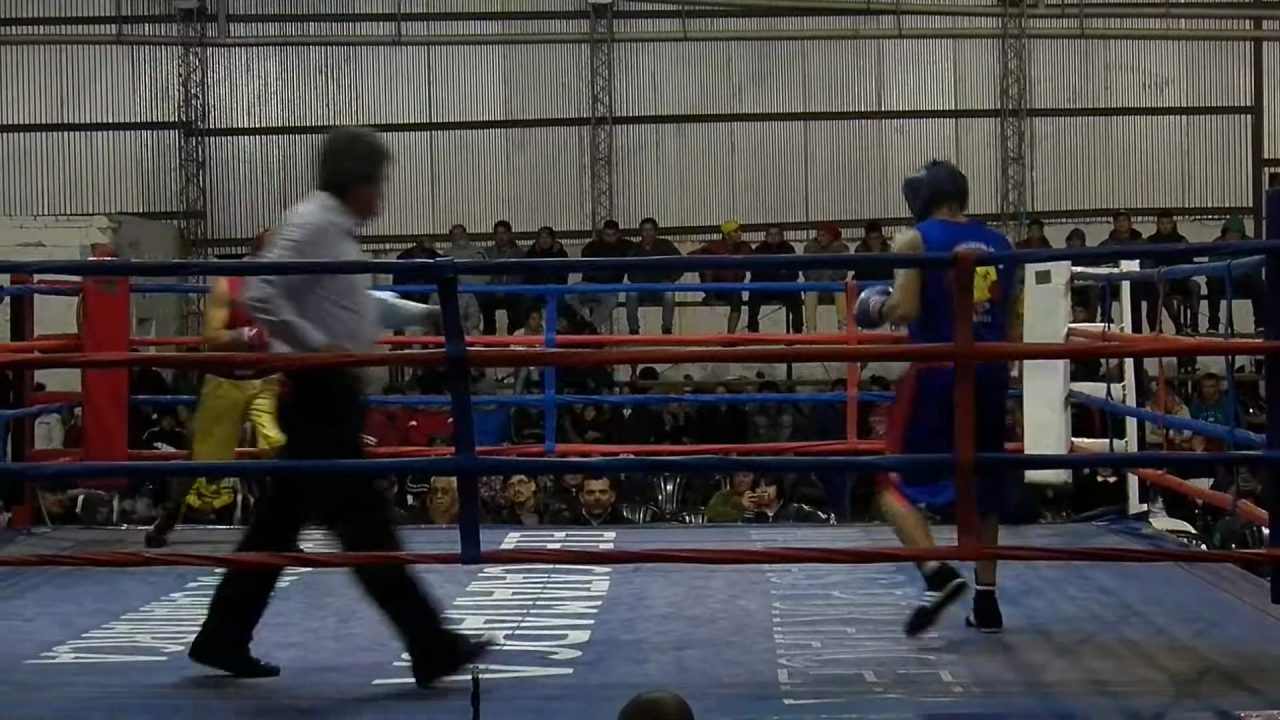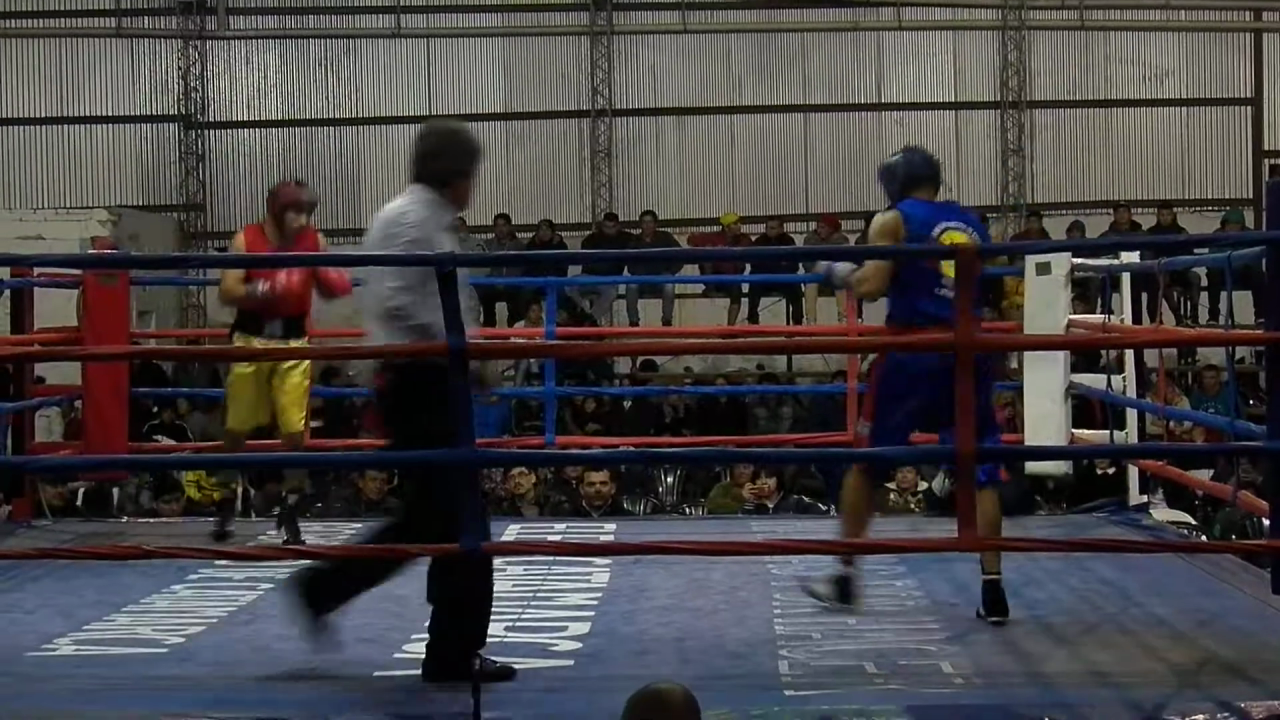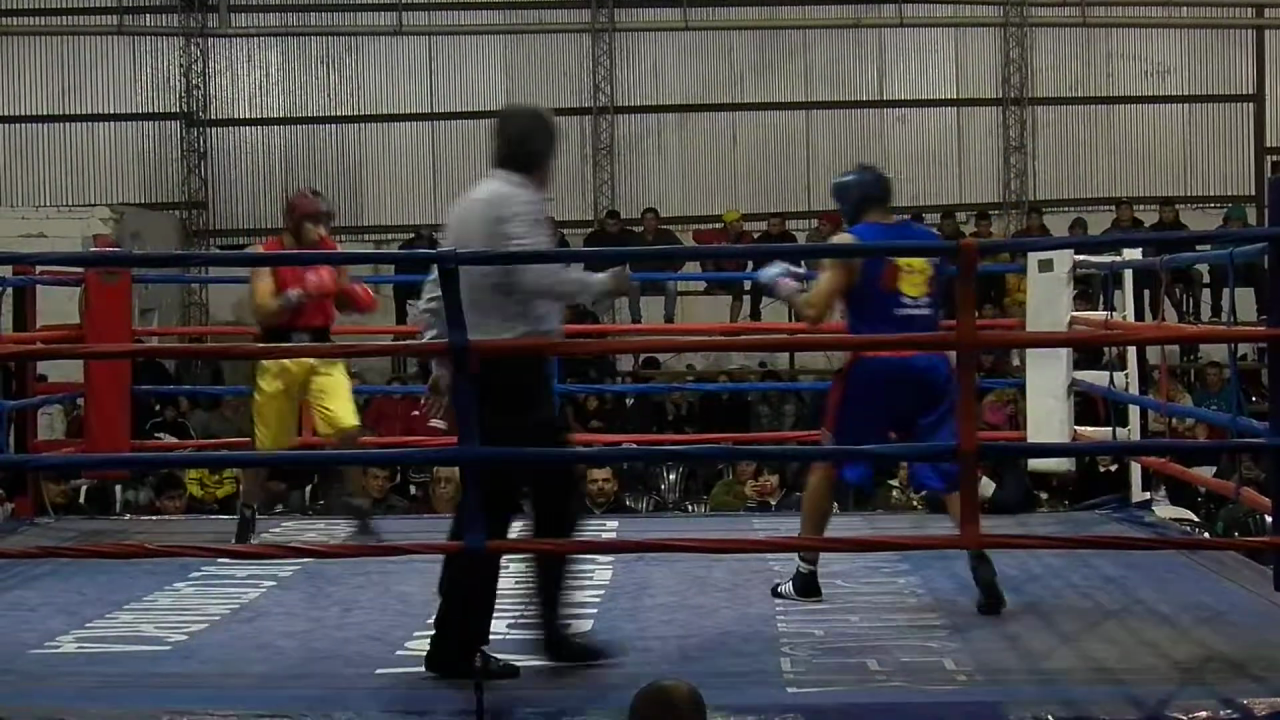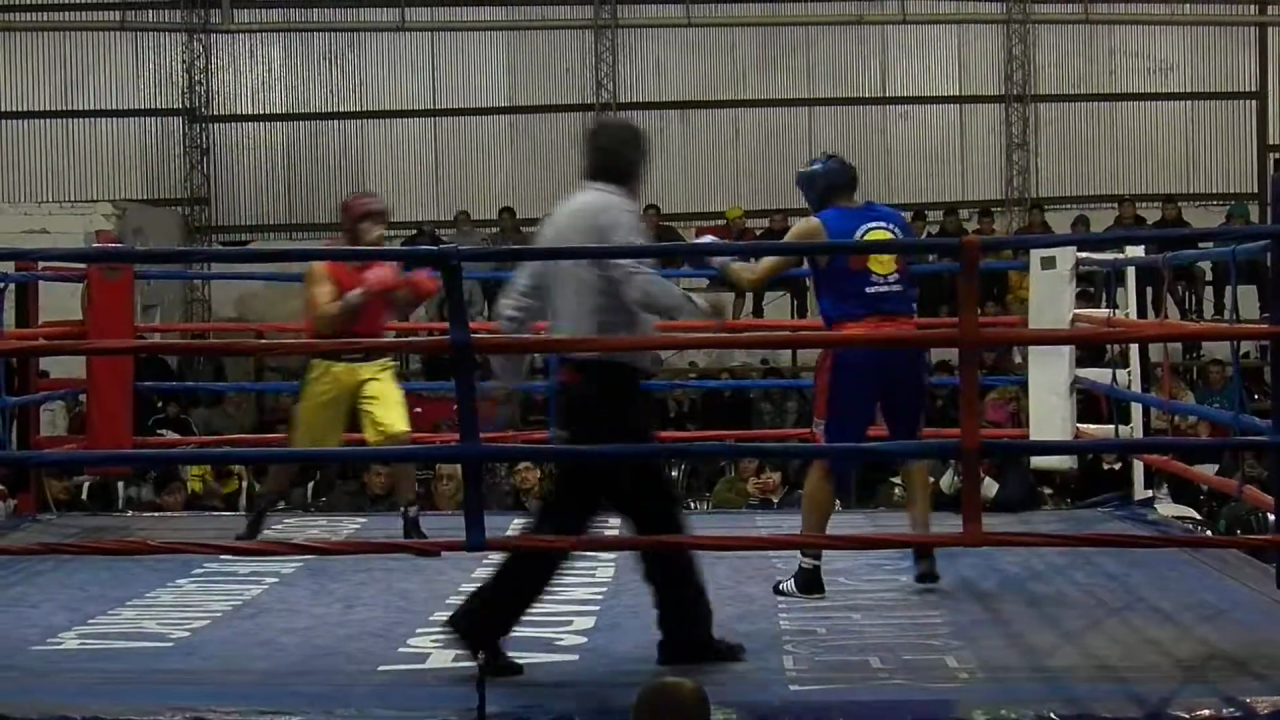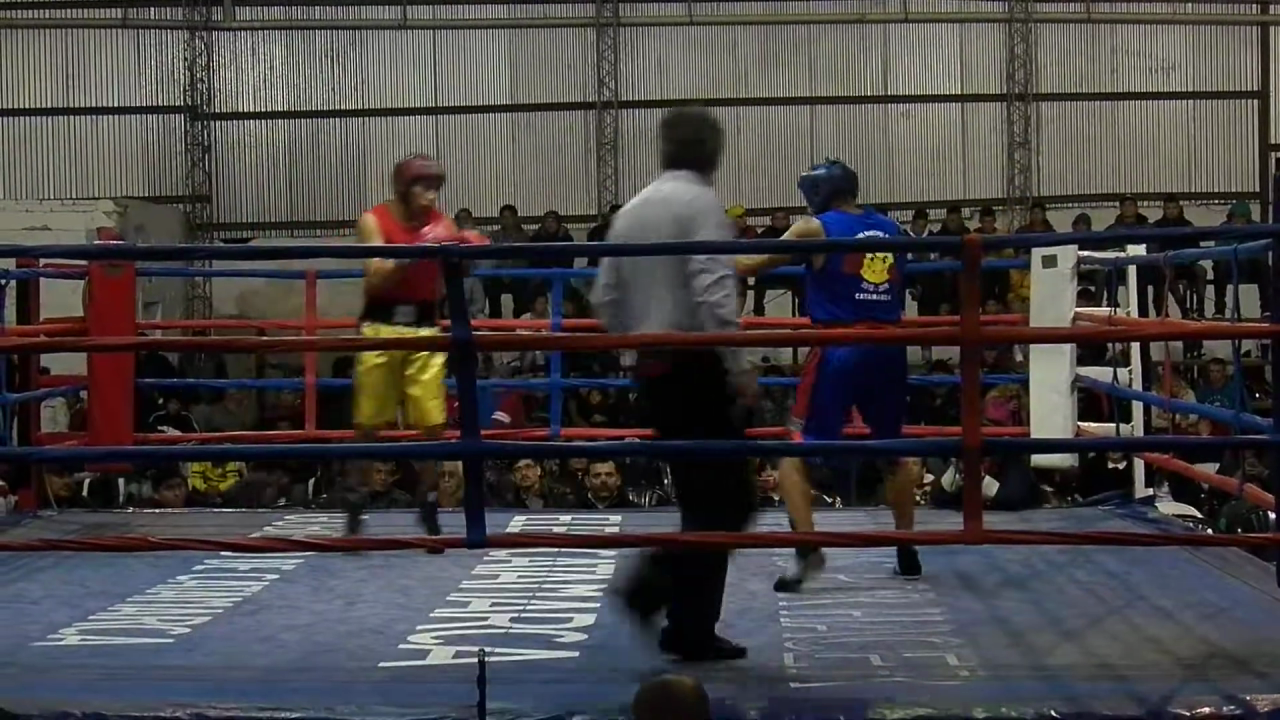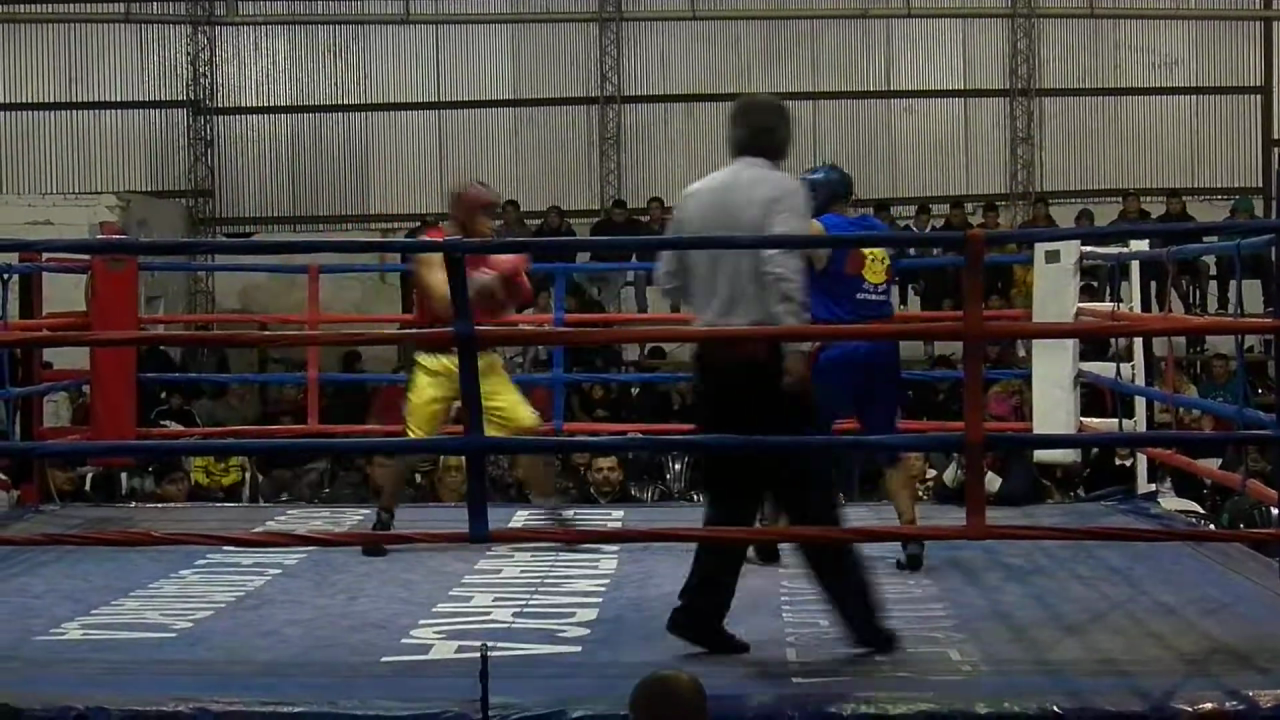
dt=0.2s
person 1, frame 1
left shoulder: (336, 229)
right shoulder: (311, 224)
left elbow: (359, 303)
right elbow: (259, 296)
left wrist: (423, 313)
right wrist: (317, 345)
left hip: (330, 392)
right hip: (320, 393)
left knee: (278, 522)
right knee: (368, 523)
left ankle: (223, 640)
right ankle: (431, 649)
person 1, frame 2
left shoulder: (424, 218)
right shoulder: (413, 219)
right elbow: (397, 302)
left wrist: (459, 346)
right wrist: (456, 349)
left hip: (421, 384)
right hip: (423, 385)
left knee: (427, 517)
right knee: (460, 517)
left ankle: (325, 586)
right ankle: (454, 652)
person 1, frame 3
left shoulder: (472, 201)
right shoulder: (516, 201)
left elbow: (436, 293)
right elbow: (542, 277)
left wrist: (441, 363)
right wrist: (604, 284)
left hip: (491, 368)
right hip: (512, 371)
left knee: (560, 496)
right knee: (487, 510)
left ankle: (551, 632)
right ankle: (454, 647)
person 1, frame 4
left shoulder: (562, 218)
right shoulder: (615, 212)
left elbow: (518, 304)
right elbow: (639, 287)
left wrist: (509, 376)
right wrist: (695, 305)
left hip: (583, 378)
right hip: (606, 382)
left knee: (656, 510)
right knee: (565, 518)
left ankle: (688, 636)
right ankle: (481, 625)
person 1, frame 5
left shoulder: (631, 209)
right shoulder: (701, 203)
left elbow: (605, 300)
right elbow: (713, 292)
right wrist: (739, 362)
left hip: (655, 366)
right hip: (692, 368)
left knee: (712, 500)
right knee: (727, 500)
left ankle: (692, 628)
person 1, frame 6
left shoulder: (694, 196)
right shoulder: (782, 190)
left elbow: (670, 280)
right elbow: (782, 270)
right wrist: (795, 346)
left hip: (715, 359)
right hip: (767, 356)
left knee: (733, 494)
right knee: (808, 492)
left ankle: (702, 613)
right ankle: (860, 623)
person 2, frame 1
left shoulder: (916, 241)
right shoulder: (999, 245)
left elbow: (906, 312)
left wrist: (874, 306)
left hip: (936, 373)
right hip: (989, 373)
left knee: (898, 491)
right knee: (983, 490)
left ankle: (939, 574)
right ankle: (987, 600)
person 2, frame 2
left shoulder: (893, 221)
right shoulder: (975, 225)
left elbow: (871, 286)
left wrist: (841, 270)
left hip: (912, 353)
left knee: (864, 464)
right knee: (981, 474)
left ankle: (845, 576)
right ankle: (993, 590)
person 2, frame 3
left shoulder: (848, 244)
right shoulder: (929, 239)
left elbow: (812, 312)
left wrist: (782, 283)
left hip: (876, 366)
right hip: (930, 364)
left knee: (828, 467)
right knee: (948, 474)
left ankle: (806, 576)
right ankle: (979, 559)
person 2, frame 4
left shoulder: (815, 228)
right shoulder: (896, 220)
left elbow: (755, 278)
left wrist: (714, 252)
left hip: (853, 346)
right hip: (905, 342)
left knee: (825, 458)
right knee: (908, 447)
left ankle: (809, 572)
right ankle: (923, 551)
person 2, frame 5
left shoulder: (814, 230)
right shoulder: (890, 228)
left elbow: (748, 266)
left hip: (839, 350)
right hip: (888, 350)
left knee: (796, 453)
left ankle: (807, 551)
right ankle: (906, 552)
person 2, frame 6
left shoulder: (814, 231)
right shoulder: (877, 231)
left hip: (837, 350)
right hip: (880, 350)
right knee: (884, 449)
right ankle: (909, 536)
person 3, frame 1
right shoulder: (226, 286)
right elbow: (213, 338)
right wrist: (252, 334)
left hip: (265, 379)
right hip: (225, 379)
left knee: (281, 448)
right knee: (203, 458)
right ankle: (169, 514)
person 3, frame 2
left shoulder: (314, 241)
right shoulder: (246, 240)
left elbow: (325, 288)
right elbow: (227, 294)
left wrist: (335, 284)
right wrist: (267, 289)
left hip: (294, 341)
right hip: (251, 339)
left knee: (294, 432)
right knee: (237, 428)
left ankle: (288, 513)
right ankle: (226, 505)
person 3, frame 3
left shoulder: (331, 252)
right shoulder: (266, 255)
left elbow: (339, 297)
right elbow: (262, 311)
left wrist: (355, 296)
right wrist: (301, 293)
left hip: (322, 353)
right hip: (280, 355)
left knee: (349, 431)
right knee: (265, 447)
left ankle: (362, 515)
right ankle: (246, 521)
person 3, frame 4
left shoulder: (384, 259)
right shoulder: (322, 263)
left elbow: (398, 309)
right elbow: (322, 322)
left wrist: (417, 292)
right wrist: (364, 292)
left hip: (374, 362)
right hip: (330, 364)
left knee: (398, 438)
right knee: (297, 450)
left ankle: (411, 525)
right ankle: (259, 512)
person 3, frame 5
left shoulder: (441, 221)
right shoulder: (373, 221)
right elbow: (374, 281)
left wrist: (465, 250)
right wrist: (414, 251)
left hip: (427, 330)
right hip: (382, 330)
left knee: (430, 424)
right knee: (369, 425)
left ankle: (428, 509)
right ankle: (355, 508)
person 3, frame 6
left shoulder: (490, 249)
right shoulder: (430, 249)
left elbow: (499, 307)
right elbow: (443, 308)
left wrist: (516, 291)
right wrist: (488, 278)
left hip: (479, 354)
right hip: (437, 358)
left knee: (527, 427)
left ankle: (549, 512)
right ankle: (382, 522)
